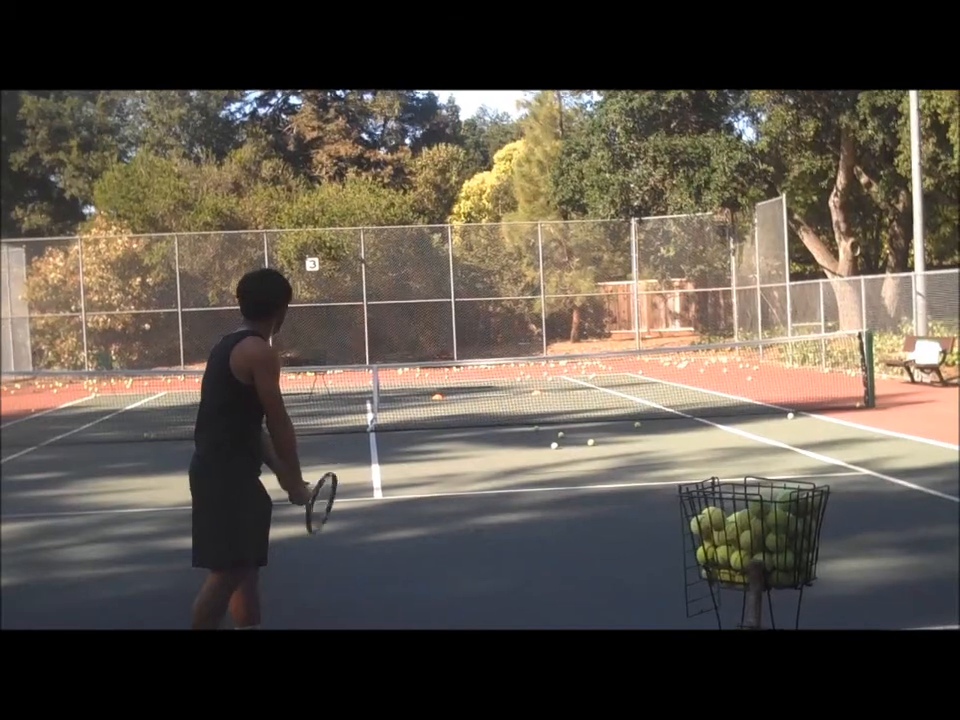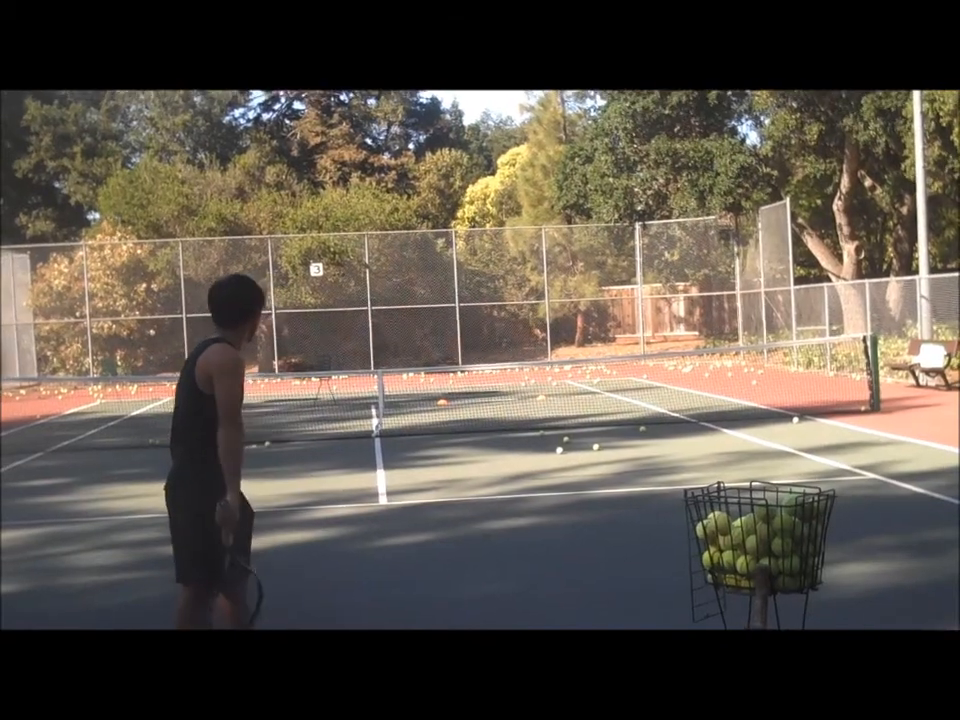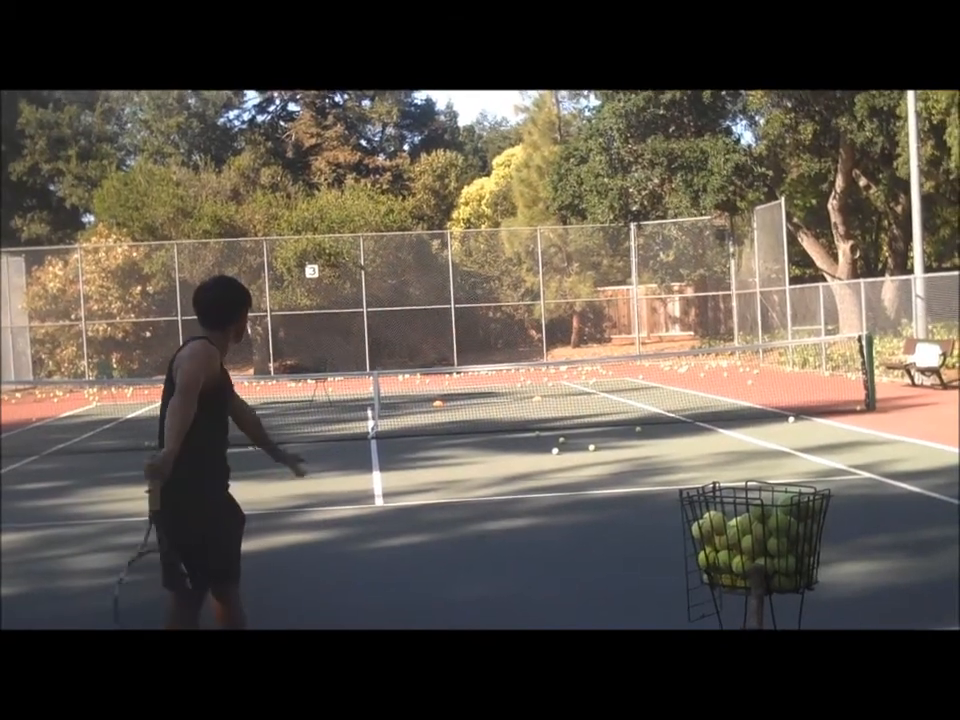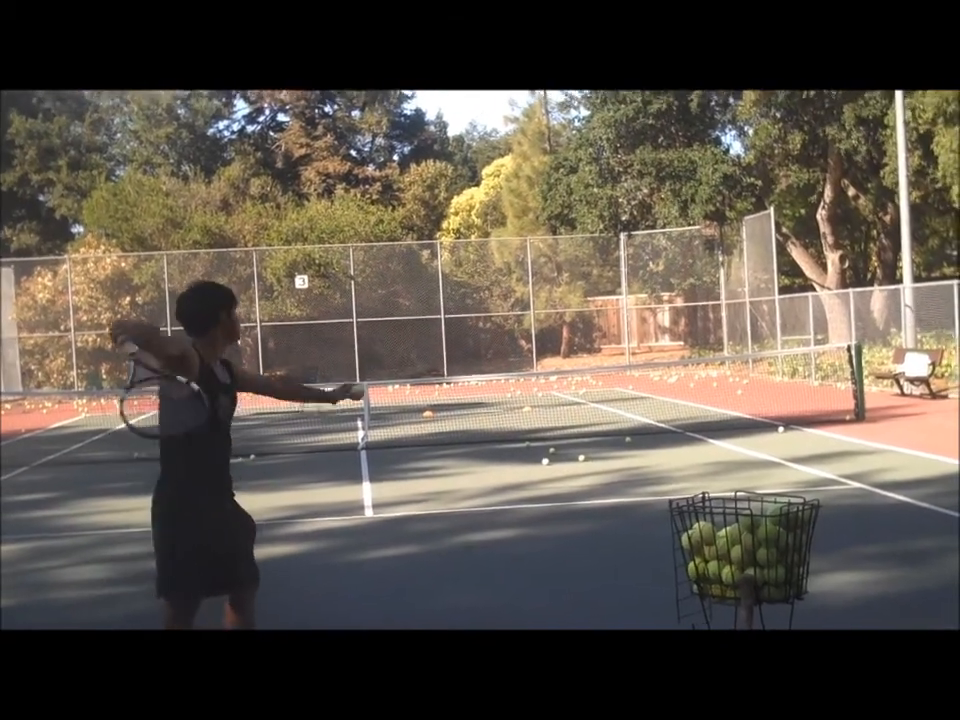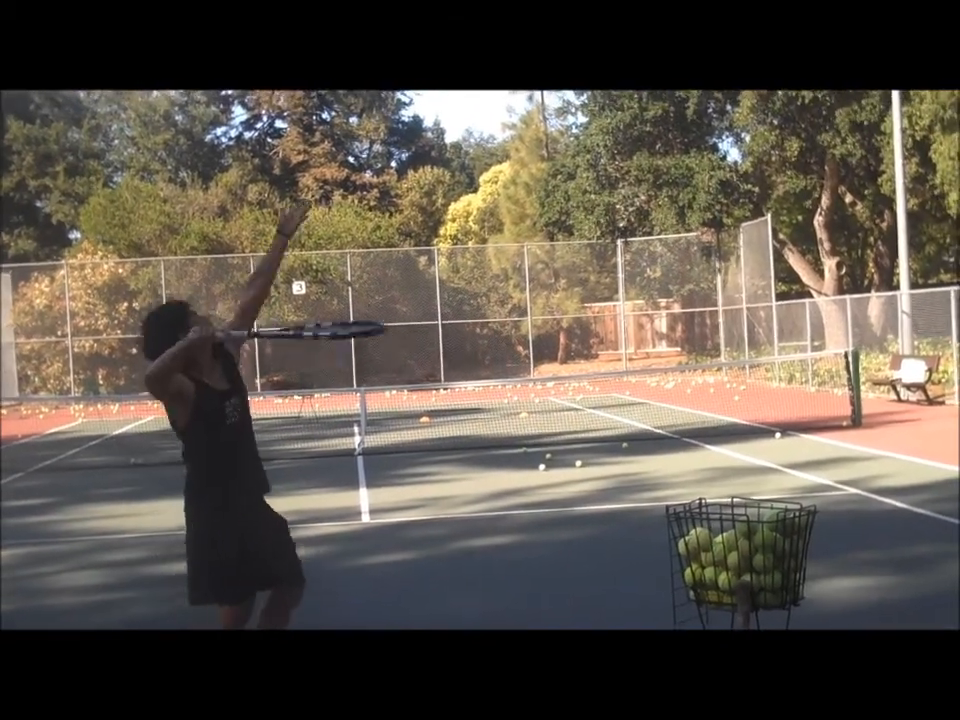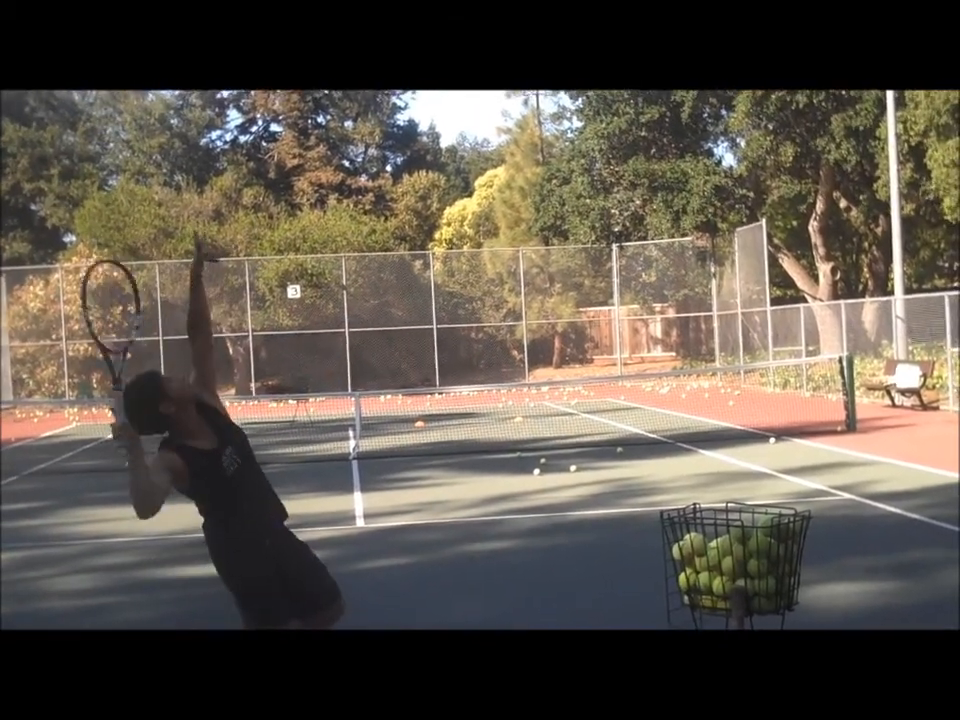
dt=0.5s
person 1, frame 1
left shoulder: (230, 346)
right shoulder: (259, 352)
right elbow: (277, 422)
left wrist: (280, 469)
right wrist: (296, 479)
left hip: (220, 471)
right hip: (226, 476)
left knee: (246, 567)
right knee: (225, 573)
left ankle: (248, 629)
person 1, frame 2
left shoulder: (208, 354)
right shoulder: (226, 358)
right elbow: (229, 428)
left wrist: (229, 492)
right wrist: (232, 493)
left hip: (204, 486)
right hip: (201, 489)
left knee: (232, 577)
right knee: (202, 587)
person 1, frame 3
left shoulder: (213, 361)
right shoulder: (200, 353)
left elbow: (240, 412)
right elbow: (184, 400)
left wrist: (277, 453)
right wrist: (169, 452)
left hip: (207, 490)
right hip: (186, 493)
left knee: (226, 582)
right knee: (189, 592)
person 1, frame 4
left shoulder: (226, 370)
right shoulder: (182, 356)
left elbow: (276, 385)
right elbow: (142, 333)
left wrist: (329, 396)
right wrist: (126, 329)
left hip: (217, 499)
right hip: (182, 504)
left knee: (244, 587)
right knee: (182, 606)
person 1, frame 5
left shoulder: (226, 354)
right shoulder: (181, 389)
left elbow: (255, 294)
right elbow: (154, 382)
left wrist: (283, 239)
right wrist: (189, 344)
left hip: (251, 503)
right hip: (214, 511)
left knee: (290, 586)
right knee: (237, 609)
person 1, frame 6
left shoulder: (206, 403)
right shoulder: (172, 459)
left elbow: (199, 335)
right elbow: (145, 506)
left wrist: (197, 274)
right wrist: (133, 450)
left hip: (272, 534)
right hip: (238, 548)
left knee: (327, 608)
